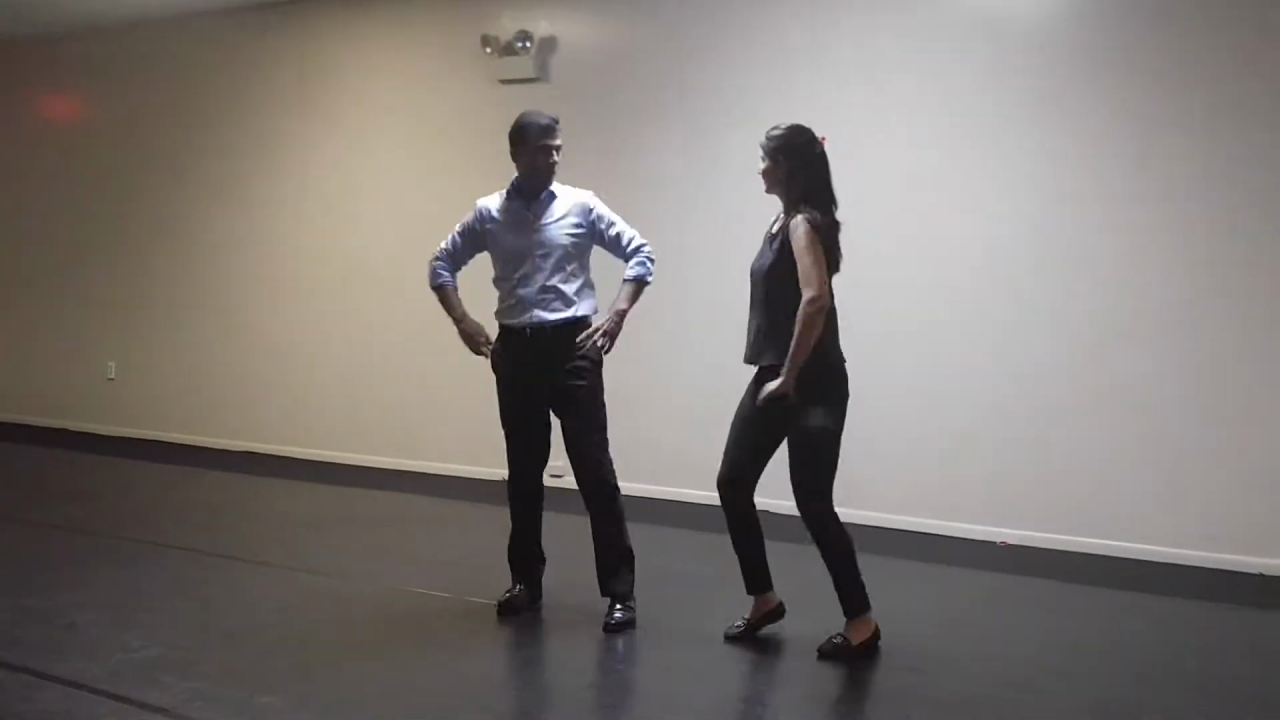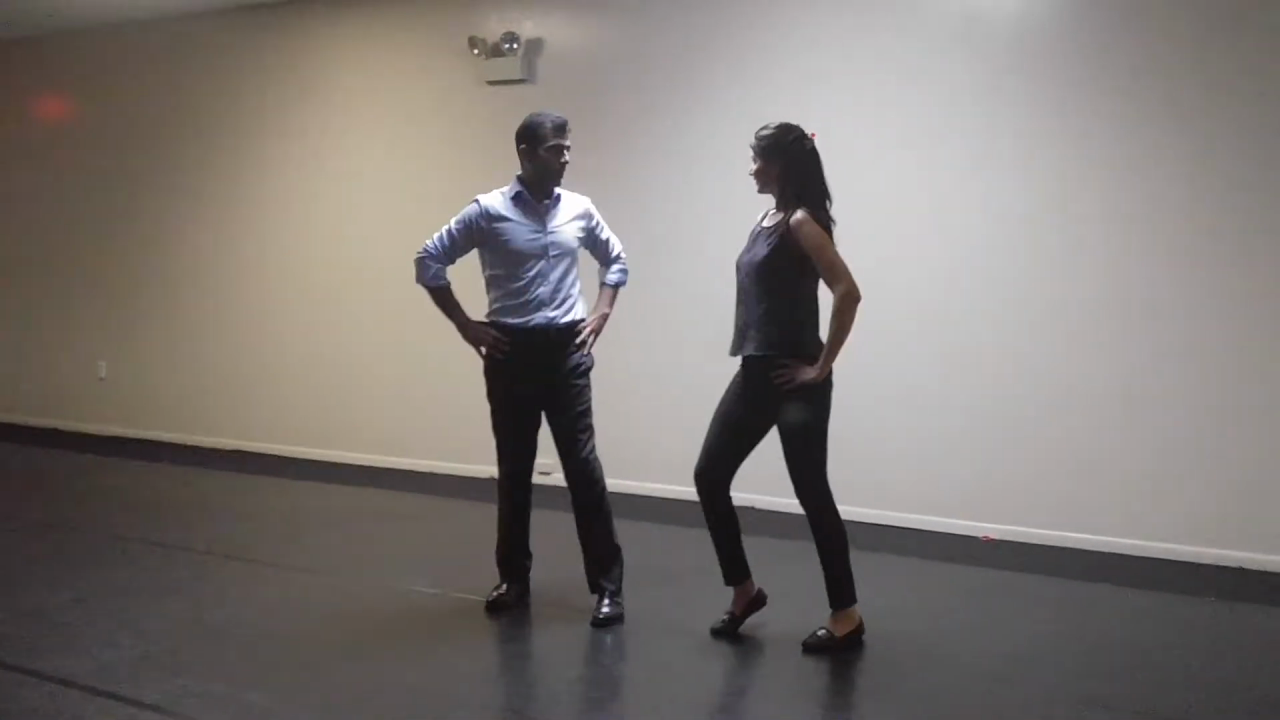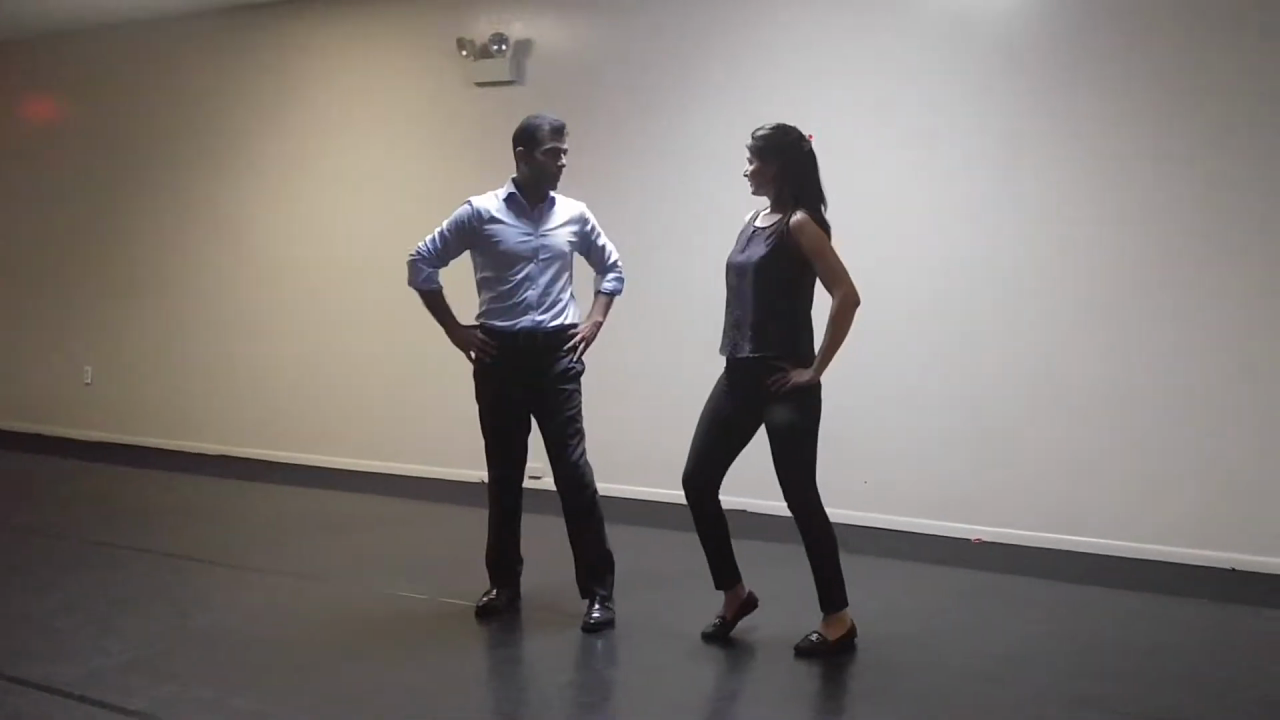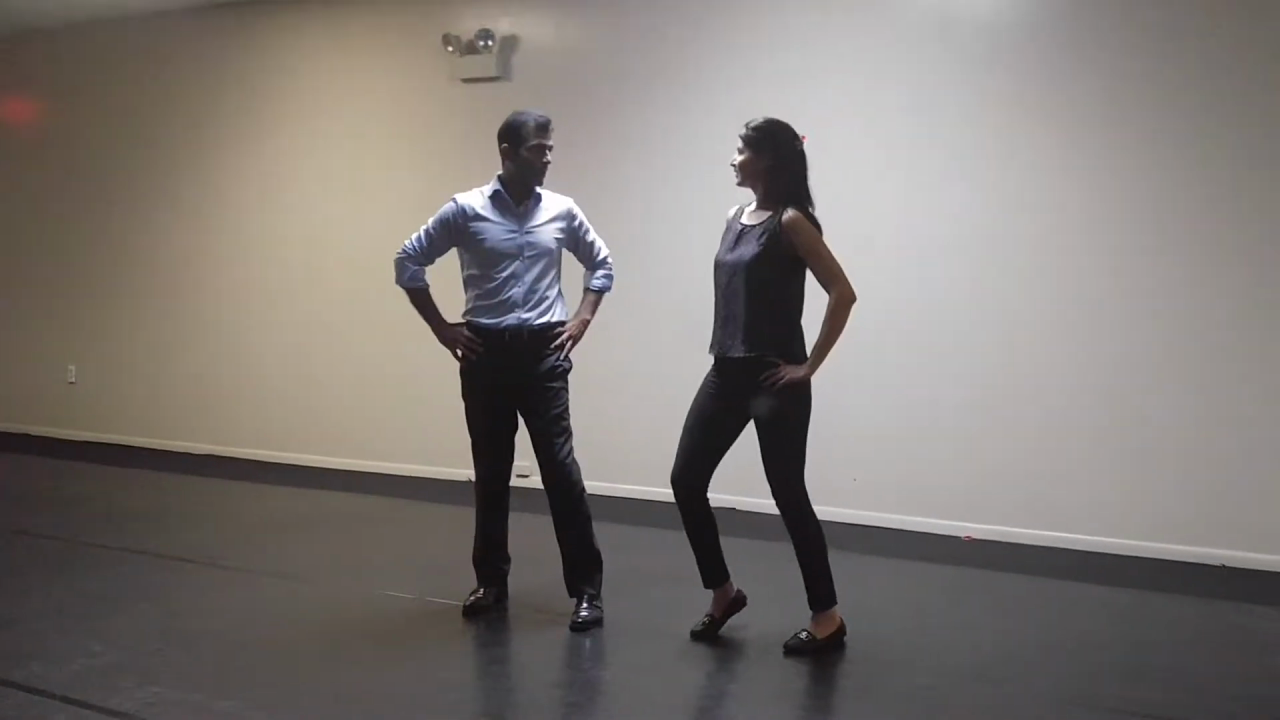
dt=0.3s
person 1, frame 1
left shoulder: (804, 224)
right shoulder: (781, 222)
left elbow: (816, 300)
left wrist: (790, 375)
right wrist: (776, 375)
left hip: (812, 385)
right hip: (774, 379)
left knee: (812, 505)
right knee: (732, 484)
left ankle: (861, 621)
right ankle: (764, 600)
person 1, frame 2
left shoulder: (801, 221)
right shoulder: (767, 220)
left elbow: (847, 291)
left wrist: (824, 365)
right wrist: (757, 360)
left hip: (795, 378)
right hip: (756, 372)
left knee: (812, 493)
right knee: (709, 476)
left ankle: (846, 615)
right ankle: (744, 590)
person 1, frame 3
left shoulder: (800, 224)
right shoulder: (753, 222)
left elbow: (847, 296)
left wrist: (817, 368)
right wrist: (738, 359)
left hip: (785, 380)
right hip: (739, 376)
left knee: (800, 497)
right knee: (697, 481)
left ankle: (838, 618)
right ankle: (735, 594)
person 1, frame 4
left shoulder: (791, 222)
right shoulder: (735, 218)
left elbow: (842, 293)
left wrist: (810, 365)
right wrist: (726, 357)
left hip: (774, 379)
right hip: (725, 373)
left knee: (788, 494)
right knee: (686, 480)
left ankle: (826, 617)
right ankle: (723, 593)
person 2, frame 1
left shoulder: (581, 206)
right shoulder: (488, 213)
left elbow: (639, 253)
right elbow: (442, 264)
left wrist: (618, 312)
right wrist: (463, 320)
left hip: (573, 348)
right hip: (516, 350)
left knee: (594, 470)
right knee: (523, 471)
left ankle: (619, 591)
right ankle: (526, 579)
person 2, frame 2
left shoulder: (580, 210)
right shoulder: (488, 210)
left elbow: (616, 260)
right elbow: (429, 262)
left wrist: (601, 314)
right wrist: (465, 325)
left hip: (567, 350)
right hip: (511, 351)
left knee: (583, 466)
right knee: (514, 469)
left ankle: (607, 586)
right ankle: (514, 577)
person 2, frame 3
left shoulder: (575, 215)
right shoulder: (480, 212)
left elbow: (612, 268)
right elbow: (421, 264)
left wrist: (595, 321)
right wrist: (454, 329)
left hip: (556, 354)
right hip: (498, 354)
left knee: (573, 471)
right knee: (504, 473)
left ankle: (599, 590)
right ankle: (504, 582)
person 2, frame 4
left shoulder: (562, 211)
right shoulder: (465, 209)
left elbow: (602, 264)
right elbow: (408, 262)
left wrist: (582, 319)
right wrist: (440, 327)
left hip: (543, 352)
right hip: (484, 352)
left knee: (560, 468)
right knee: (490, 472)
left ankle: (587, 589)
right ankle: (491, 581)
